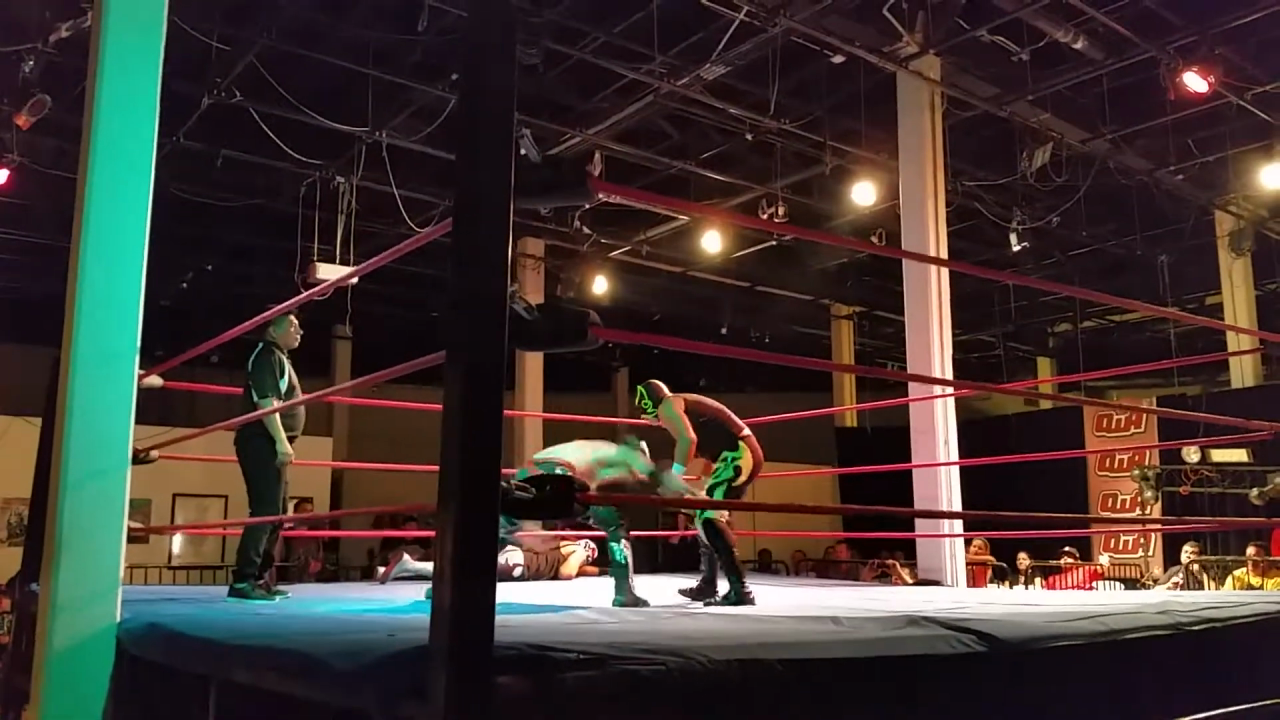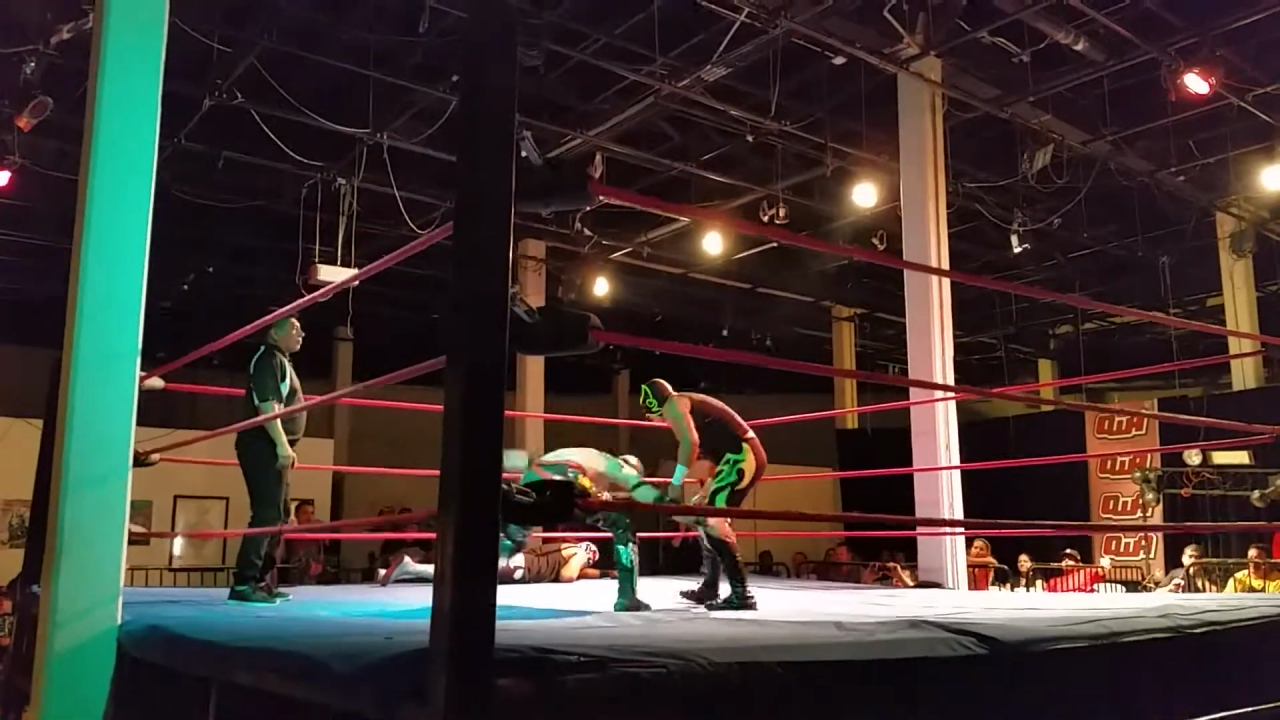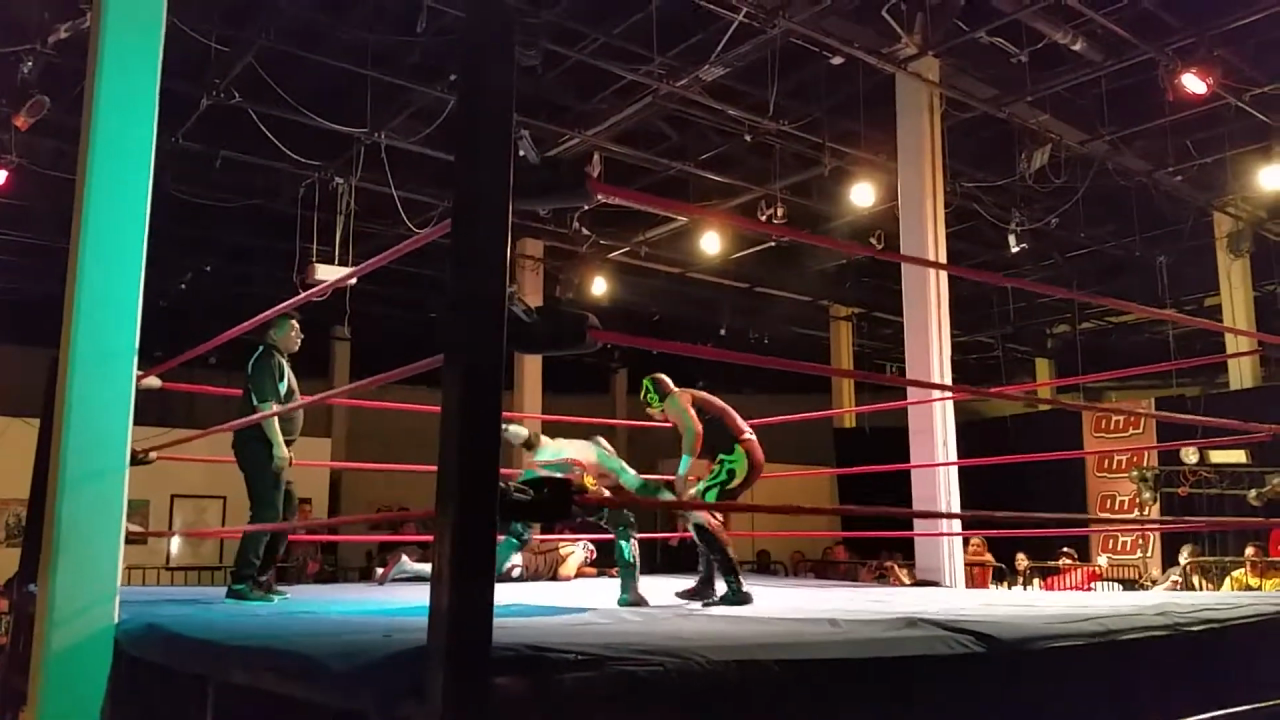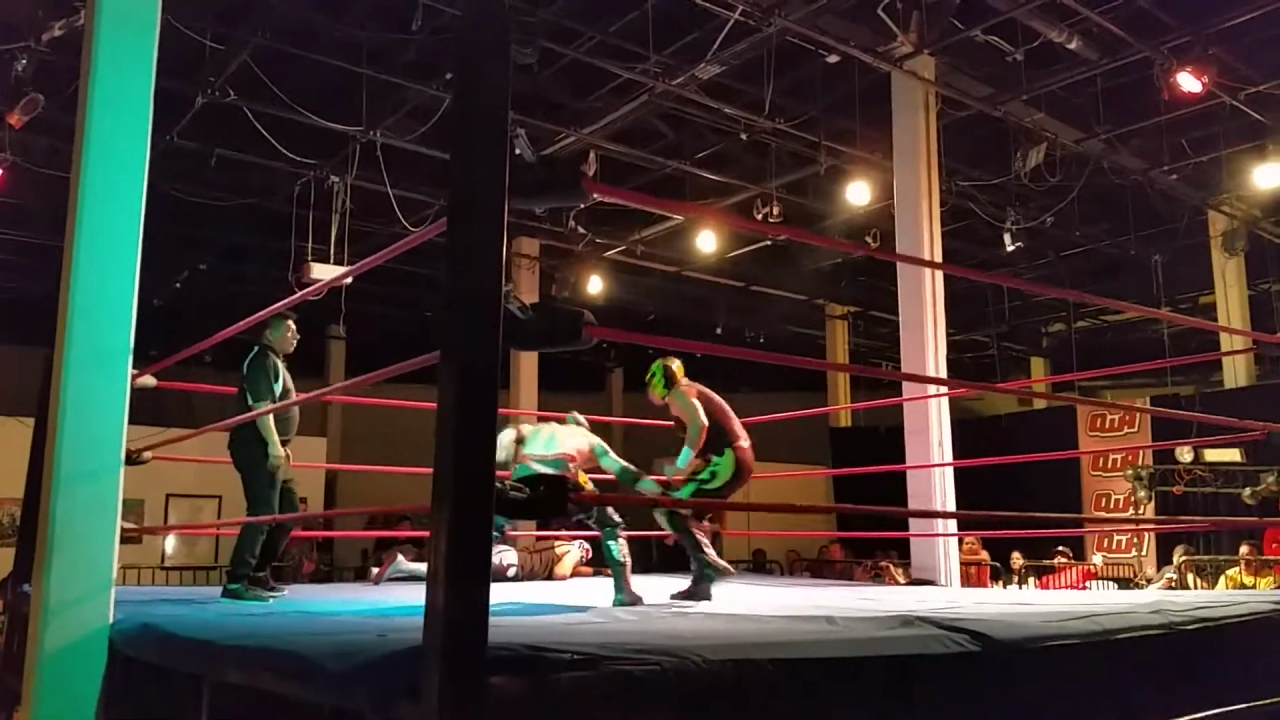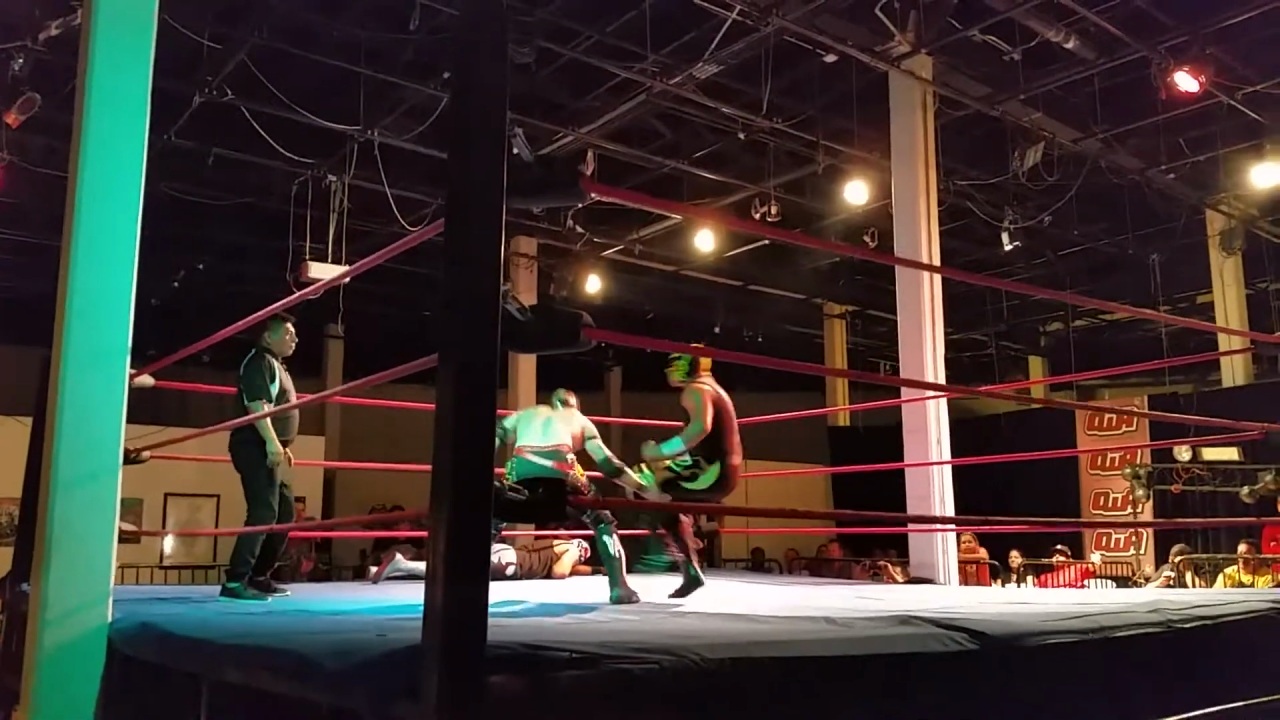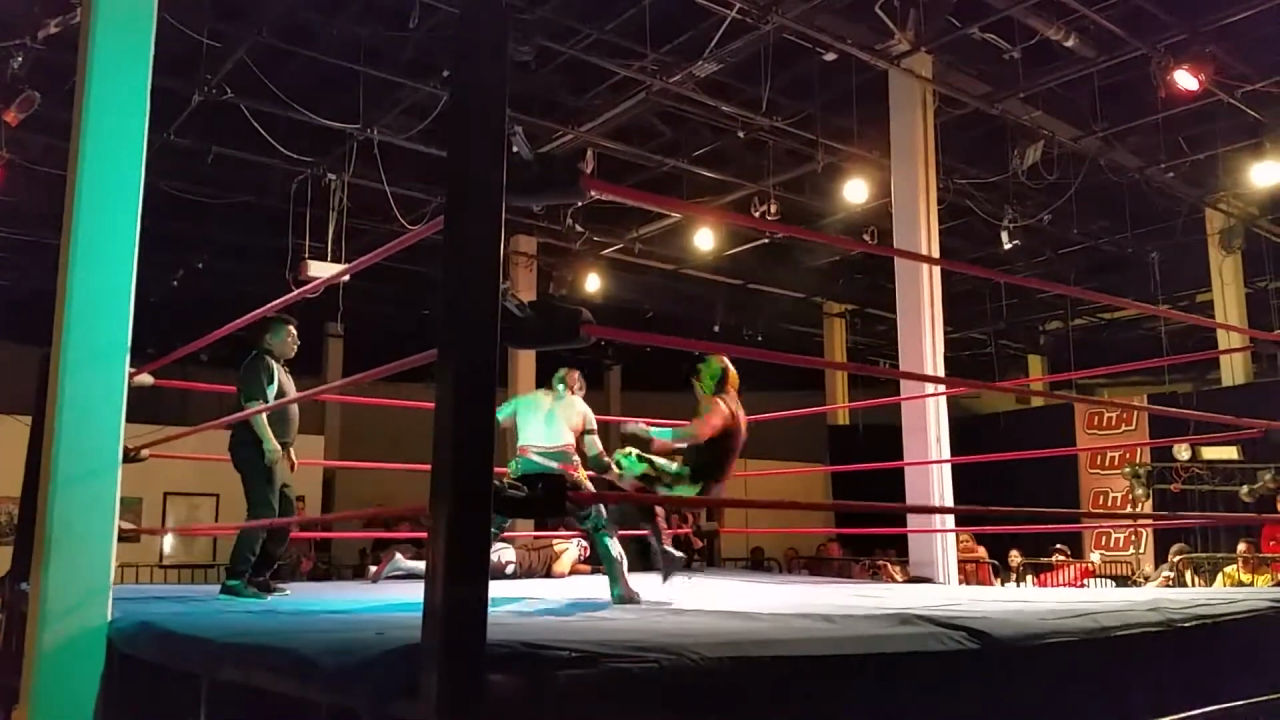
dt=0.1s
person 1, frame 1
left shoulder: (279, 358)
right shoulder: (267, 356)
right elbow: (266, 402)
left wrist: (284, 444)
right wrist: (281, 441)
left hip: (270, 446)
right hip: (262, 444)
left knee: (274, 513)
right knee: (265, 512)
left ankle: (258, 578)
right ankle: (242, 581)
person 1, frame 2
left shoulder: (281, 361)
right shoulder: (269, 359)
right elbow: (267, 406)
left wrist: (285, 447)
right wrist: (282, 444)
left hip: (271, 449)
right hip: (264, 448)
left knee: (277, 515)
right knee: (267, 515)
left ankle: (259, 580)
right ankle: (243, 583)
person 1, frame 3
left shoulder: (279, 362)
right shoulder: (267, 360)
right elbow: (265, 406)
left wrist: (284, 447)
right wrist: (279, 445)
left hip: (271, 449)
right hip: (261, 448)
left knee: (286, 511)
right knee: (267, 514)
left ankle: (261, 574)
right ankle: (240, 583)
person 1, frame 4
left shoulder: (275, 362)
right shoulder: (262, 360)
right elbow: (260, 406)
left wrist: (281, 447)
right wrist: (274, 444)
left hip: (267, 449)
right hip: (257, 448)
left knee: (288, 508)
right knee: (263, 513)
left ankle: (258, 572)
right ankle: (236, 582)
person 1, frame 5
left shoulder: (279, 367)
right shoulder: (260, 362)
right elbow: (257, 406)
left wrist: (285, 448)
right wrist: (272, 442)
left hip: (273, 453)
right hip: (257, 449)
left knee: (285, 514)
right knee: (264, 514)
left ankle: (258, 576)
right ankle: (235, 581)
person 1, frame 6
left shoulder: (281, 369)
right shoulder: (260, 363)
right elbow: (253, 405)
left wrist: (288, 449)
right wrist: (269, 441)
left hip: (274, 453)
right hip: (256, 450)
left knee: (285, 513)
right knee: (264, 512)
left ankle: (258, 576)
right ankle: (235, 579)
person 2, frame 1
left shoulder: (667, 405)
right shoulder: (686, 405)
left elbow: (687, 440)
right wrist: (705, 490)
left hip: (738, 454)
right hip: (745, 453)
left knee: (708, 516)
right knee: (705, 515)
left ankle: (739, 589)
right ankle: (707, 585)
person 2, frame 2
left shoulder: (673, 404)
right shoulder: (691, 405)
left elbow: (690, 441)
left wrist: (676, 483)
right wrist: (706, 493)
left hip: (741, 457)
right hip: (749, 456)
left knee: (711, 521)
right knee: (707, 518)
left ankle: (741, 593)
right ankle: (709, 588)
person 2, frame 3
left shoulder: (674, 401)
right shoulder: (693, 402)
left elbow: (694, 432)
left wrist: (681, 474)
right wrist: (700, 488)
left hip: (738, 457)
right hip: (747, 455)
left ankle: (737, 589)
right ankle: (705, 585)
person 2, frame 4
left shoulder: (679, 393)
right shoulder: (693, 394)
left elbow: (699, 425)
left wrist: (680, 466)
right wrist: (688, 472)
left hip: (727, 461)
right hip: (740, 458)
left knee: (669, 511)
right knee: (693, 509)
left ankle: (709, 565)
right ankle: (701, 581)
person 2, frame 5
left shoulder: (695, 390)
right shoulder: (707, 390)
left elbow: (701, 427)
left wrist: (662, 450)
right wrist: (670, 456)
left hip: (713, 473)
right hip: (724, 473)
right knee: (672, 510)
right ankle: (691, 574)
person 2, frame 6
left shoulder: (718, 406)
right shoulder: (731, 407)
left elbow: (696, 433)
left wrist: (648, 431)
right wrist: (668, 446)
left hip: (694, 484)
right hip: (702, 482)
left knee: (625, 459)
right ankle: (665, 552)
person 3, frame 1
left shoulder: (564, 546)
right shoulder: (579, 550)
left elbow: (576, 567)
right elbow: (565, 573)
left wrist: (600, 571)
left hip: (511, 555)
right hip: (515, 561)
left ankle: (410, 563)
right ankle: (409, 564)
person 3, frame 2
left shoulder: (565, 549)
right shoulder: (580, 553)
left elbow: (577, 570)
right elbow: (566, 575)
left wrist: (603, 573)
left hip: (513, 558)
right hip: (517, 564)
left ankle: (411, 565)
right ankle: (410, 567)
person 3, frame 3
left shoulder: (563, 547)
right shoulder: (578, 551)
left elbow: (576, 569)
right elbow: (564, 574)
left wrist: (602, 572)
left hip: (509, 557)
right hip: (514, 562)
left ankle: (407, 565)
right ankle: (408, 566)
person 3, frame 4
left shoulder: (556, 546)
right shoulder: (573, 550)
left elbow: (570, 569)
right elbow: (560, 573)
left wrist: (597, 571)
left hip: (504, 554)
right hip: (509, 561)
left ankle: (402, 565)
right ankle: (402, 565)
person 3, frame 5
left shoulder: (556, 545)
right shoulder: (572, 549)
left elbow: (569, 567)
right elbow: (558, 572)
left wrist: (595, 569)
left hip: (501, 553)
right hip: (508, 560)
left ankle: (402, 564)
right ankle: (401, 564)
person 3, frame 6
left shoulder: (556, 546)
right shoulder: (571, 548)
left elbow: (568, 566)
right elbow: (558, 571)
left wrist: (595, 569)
left hip: (502, 553)
right hip: (507, 559)
left ankle: (402, 563)
right ankle: (400, 563)
person 4, frame 1
right shoulder: (619, 453)
right elbow: (657, 477)
left hip: (526, 476)
right hip: (555, 476)
left knee: (502, 532)
right knee: (616, 524)
right ankle: (625, 593)
person 4, frame 2
right shoulder: (617, 468)
left elbow: (526, 460)
right elbow: (648, 494)
left hip: (534, 478)
right hip: (566, 482)
left knee: (511, 540)
right knee: (623, 528)
right ankle: (627, 597)
person 4, frame 3
left shoulder: (553, 445)
right shoulder: (604, 455)
left elbow: (527, 438)
right elbow: (643, 486)
left hip: (532, 478)
right hip: (569, 479)
left knee: (517, 536)
right knee: (625, 525)
right ankle: (630, 592)
person 4, frame 4
left shoulder: (535, 431)
right shoulder: (588, 439)
left elbow: (510, 436)
right elbow: (624, 472)
left hip: (525, 473)
right hip: (561, 474)
left knee: (493, 525)
right knee: (610, 527)
right ankle: (623, 591)
person 4, frame 5
left shoulder: (525, 415)
right shoulder: (581, 421)
left elbow: (496, 437)
right elbow: (608, 464)
right wrist: (645, 488)
left hip: (523, 467)
right hip: (560, 470)
left knee: (490, 523)
right knee: (603, 523)
right ankle: (620, 589)
person 4, frame 6
left shoulder: (524, 400)
right shoulder: (581, 407)
right elbow: (597, 460)
left hip: (527, 467)
right hip: (563, 469)
left knee: (492, 526)
right knee: (600, 525)
right ankle: (621, 588)
